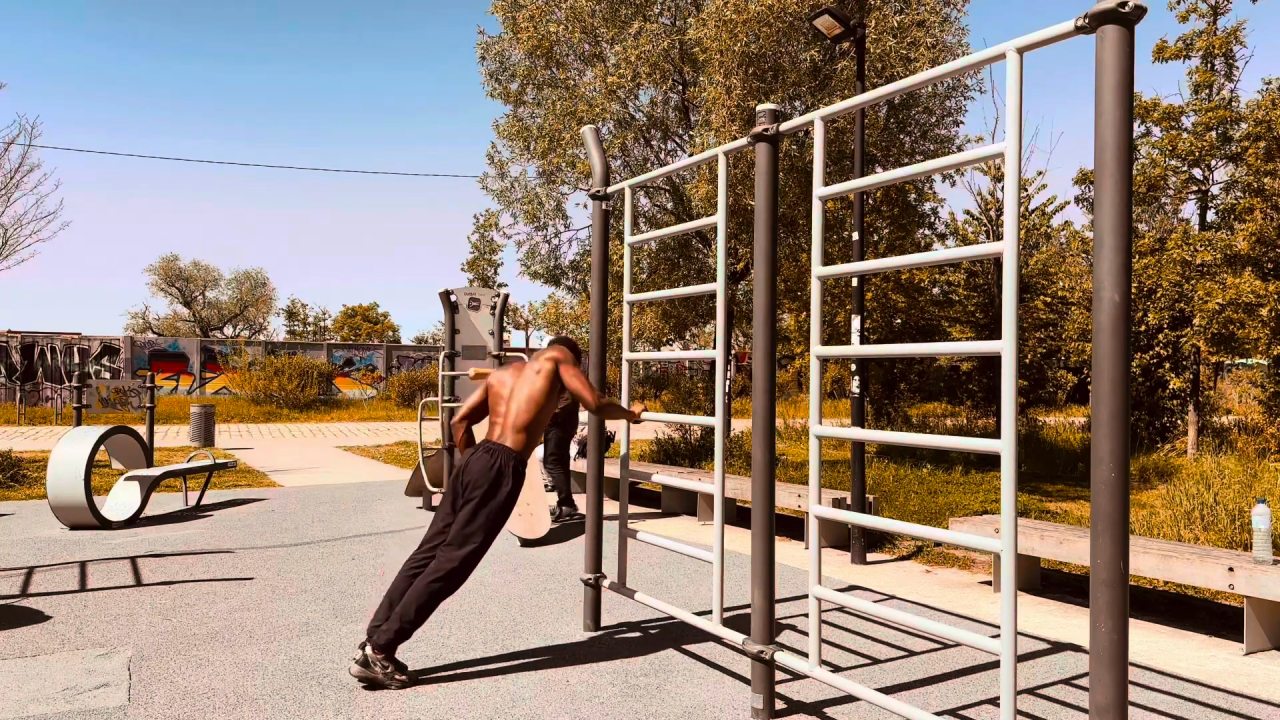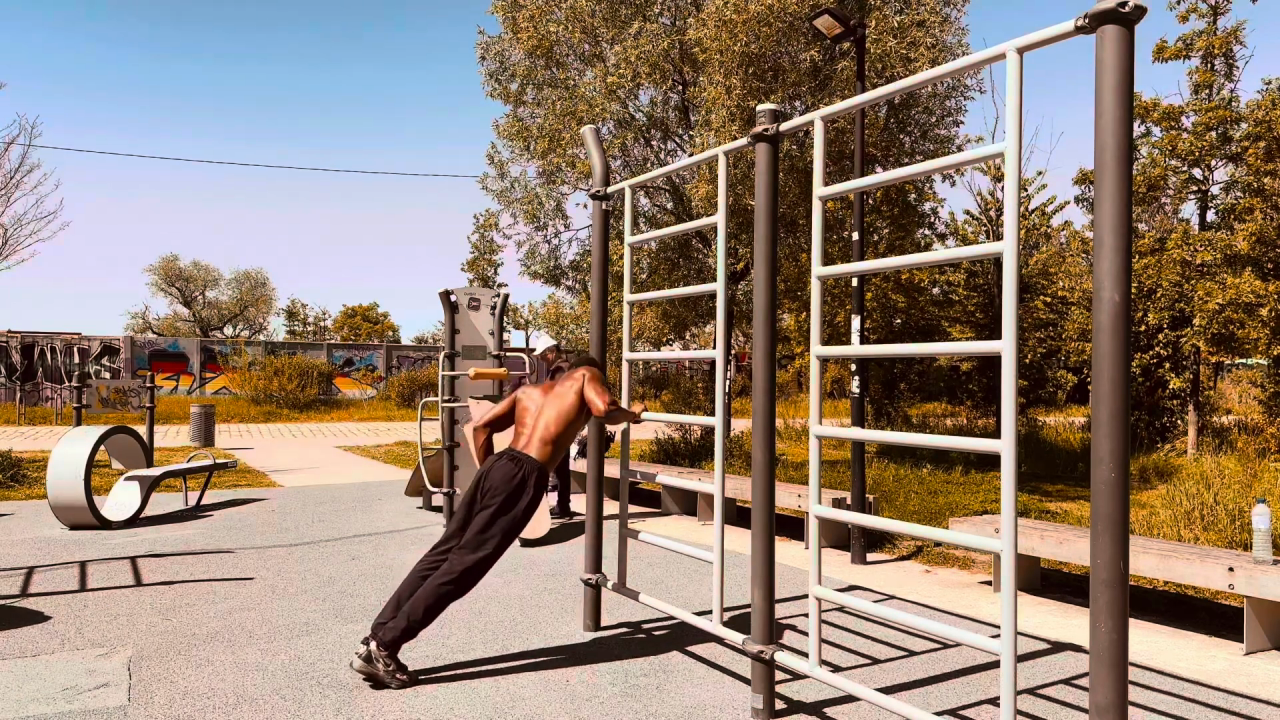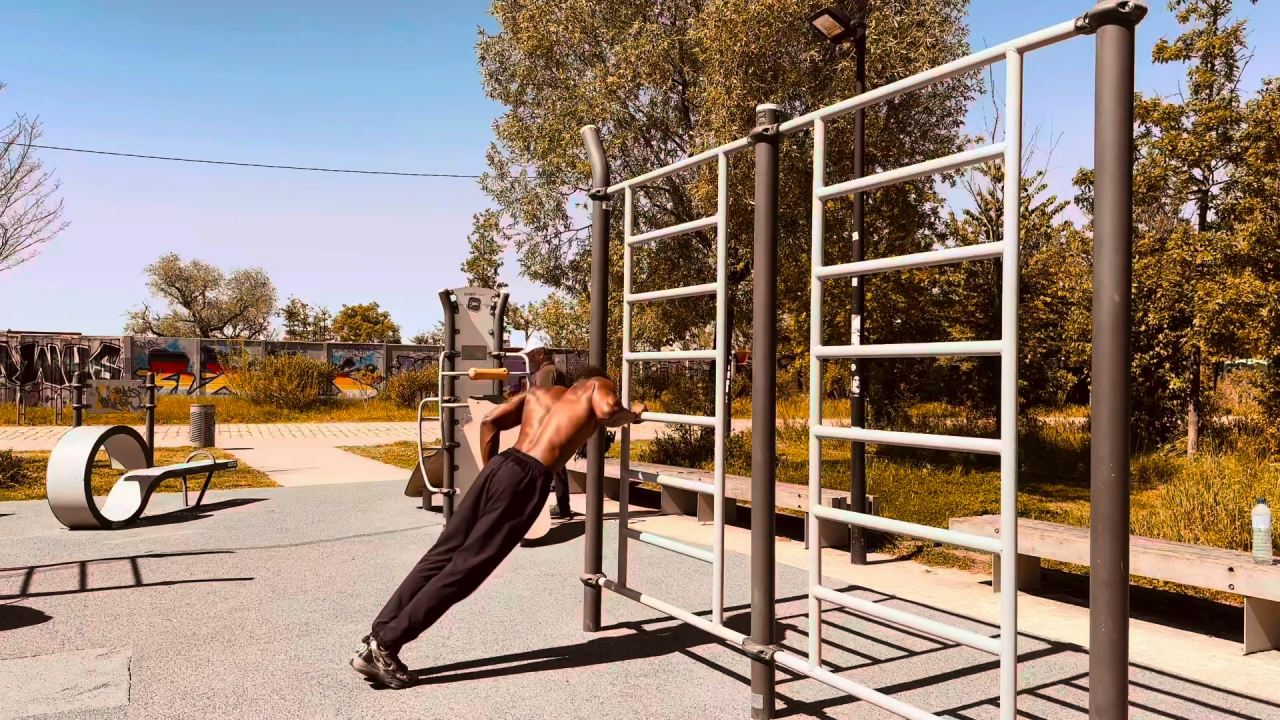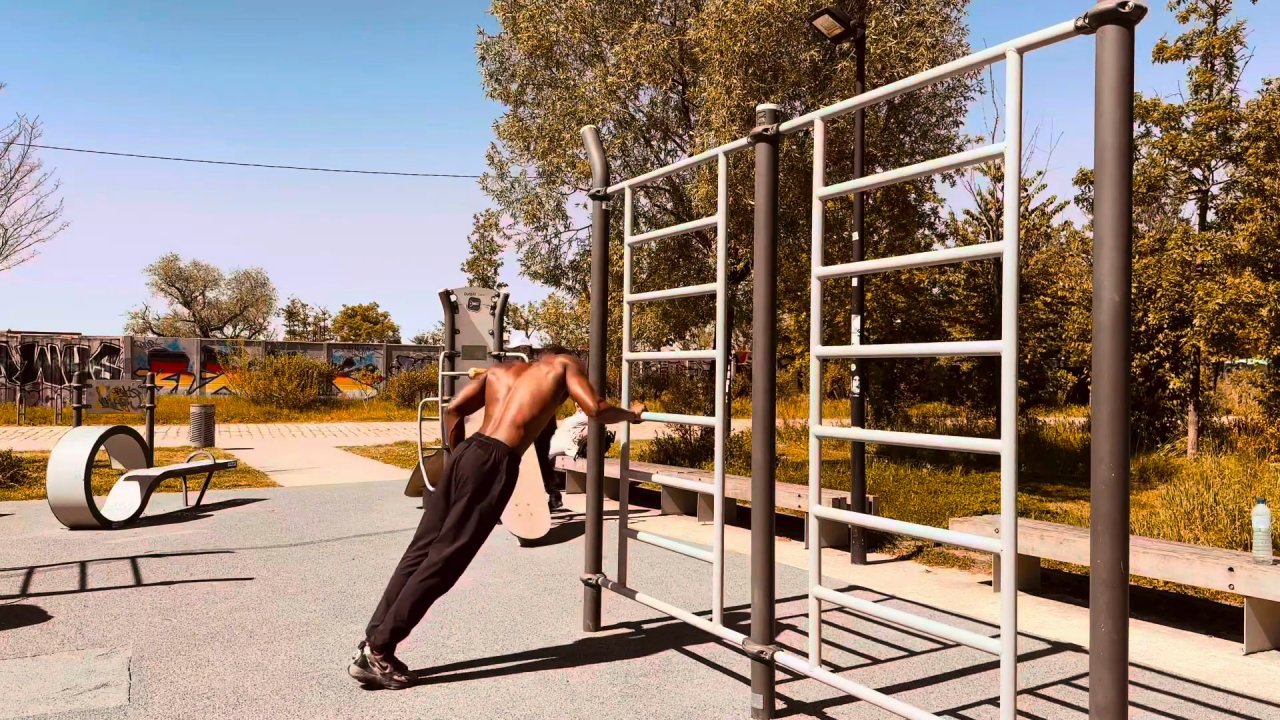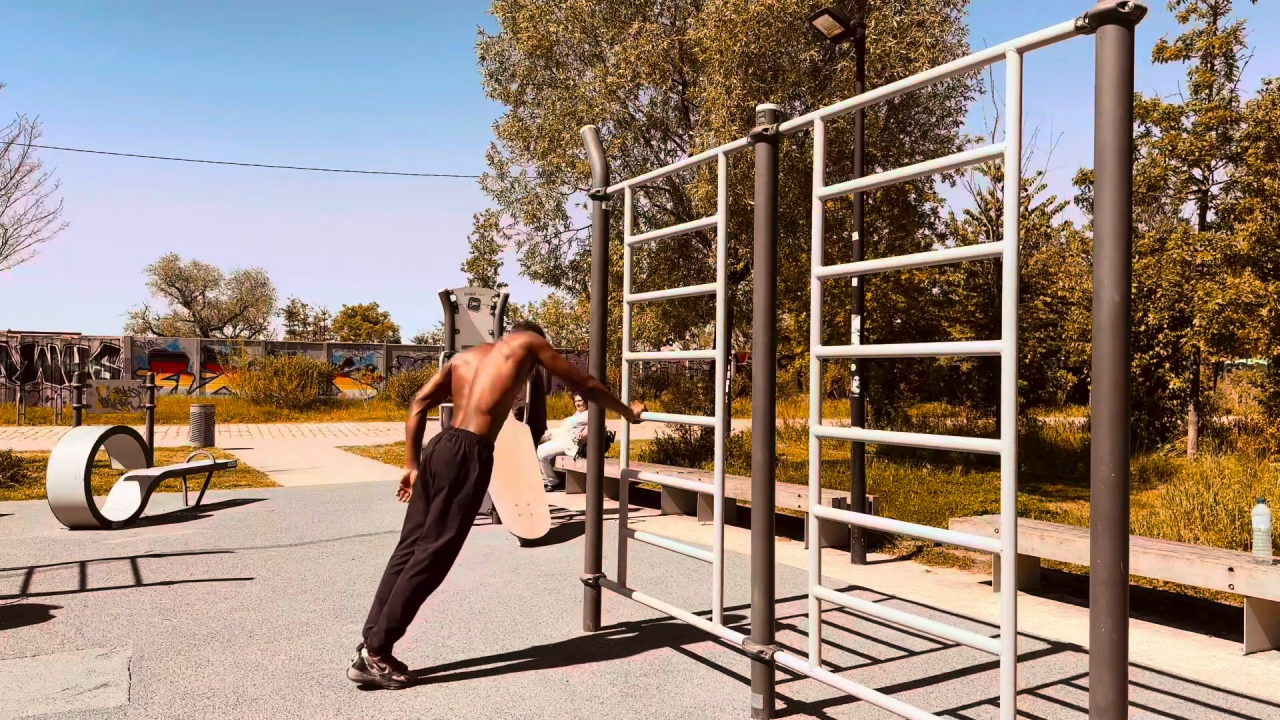
dt=0.4s
person 1, frame 1
left shoulder: (501, 373)
right shoulder: (557, 356)
left elbow: (460, 421)
right elbow: (595, 404)
right wrist: (630, 413)
left hip: (476, 459)
right hip: (503, 467)
left knee: (427, 555)
right knee: (450, 564)
left ankle: (374, 645)
right ankle: (378, 651)
person 1, frame 2
left shoulder: (529, 389)
right shoulder: (586, 373)
left elbow: (482, 427)
right elbow: (604, 410)
right wrist: (631, 414)
left hip: (498, 466)
right hip: (524, 477)
left knee: (441, 555)
right knee: (463, 565)
left ankle: (376, 641)
right ankle: (383, 648)
person 1, frame 3
left shoulder: (538, 392)
right shoulder: (599, 385)
left elbow: (490, 422)
right elbow: (608, 412)
right wrist: (632, 415)
left hip: (501, 466)
right hip: (528, 479)
left knee: (440, 556)
right knee: (465, 568)
left ankle: (377, 640)
right ankle: (383, 647)
person 1, frame 4
left shoulder: (499, 370)
right shoulder: (564, 363)
left elbow: (453, 410)
right elbow: (596, 409)
right wrist: (629, 413)
left hip: (467, 452)
right hip: (496, 461)
left knee: (421, 551)
right knee: (444, 559)
left ankle: (372, 646)
right ankle: (377, 652)
person 1, frame 5
left shoulder: (464, 357)
right shoulder: (529, 341)
left elbow: (418, 404)
right elbow: (586, 385)
left wrist: (412, 464)
right wrist: (627, 411)
left hip: (440, 445)
right hip: (469, 453)
left knee: (410, 549)
right knee: (431, 556)
left ankle: (370, 648)
right ankle: (374, 654)
